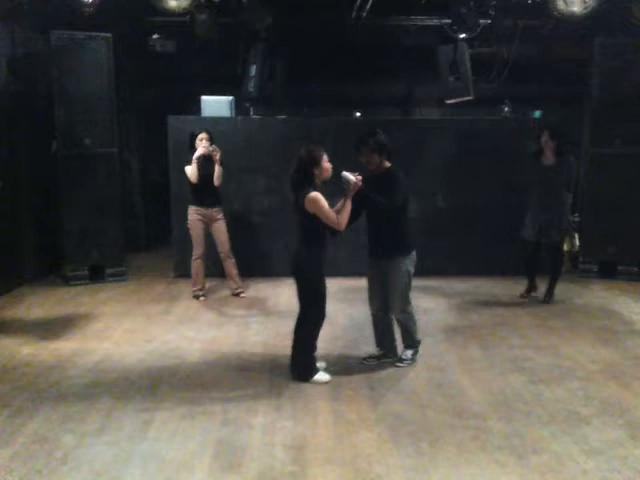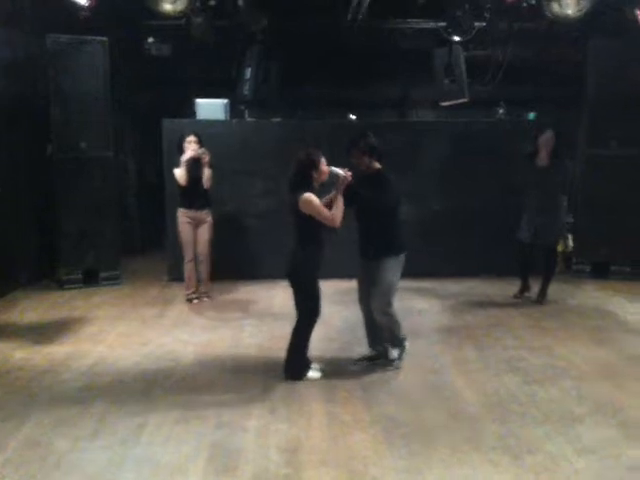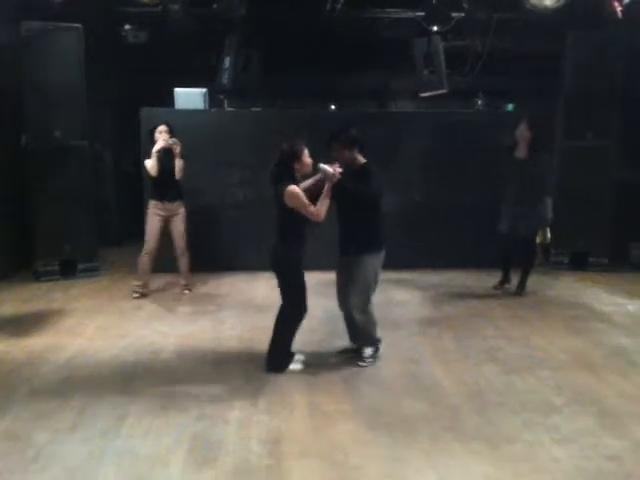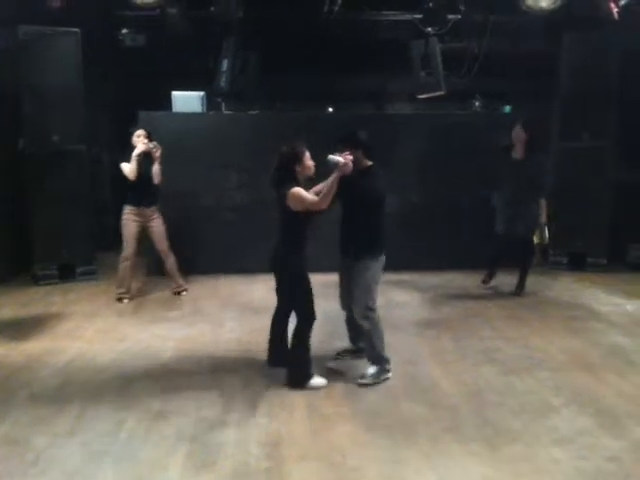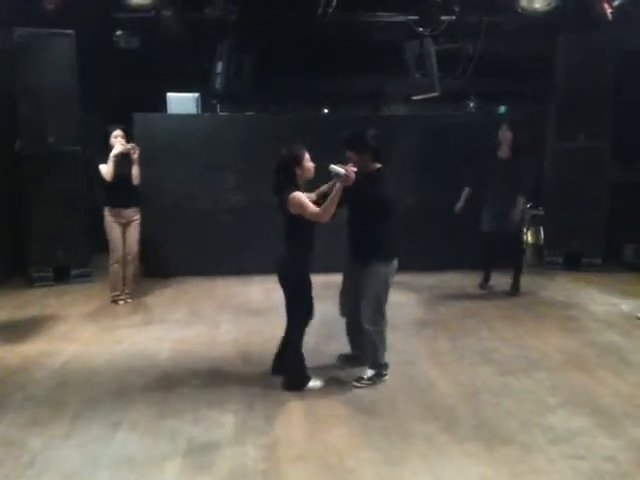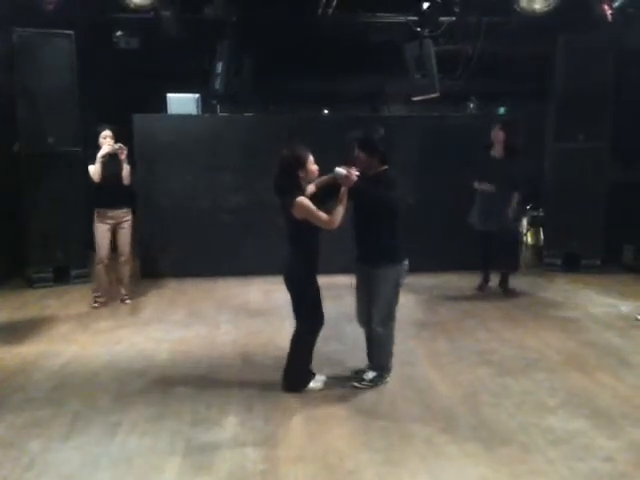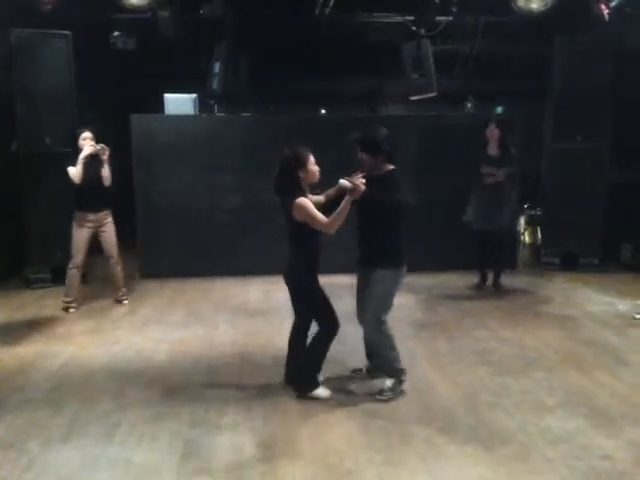
dt=0.3s
person 1, frame 1
left shoulder: (396, 180)
right shoulder: (369, 180)
left elbow: (390, 209)
right elbow: (356, 211)
left wrist: (362, 191)
left hip: (400, 253)
right hip: (376, 253)
left knee: (400, 306)
right knee: (377, 306)
left ankle: (412, 346)
right ankle: (387, 349)
person 1, frame 2
left shoulder: (385, 182)
right shoulder: (359, 181)
left elbow: (382, 207)
right elbow: (344, 207)
left wrist: (353, 188)
left hip: (390, 253)
right hip: (368, 253)
left knee: (380, 305)
right knee: (367, 305)
left ankle: (397, 344)
right ankle: (379, 350)
person 1, frame 3
left shoulder: (369, 175)
right shoulder: (345, 176)
left elbow: (367, 199)
left wrist: (339, 182)
left hip: (369, 250)
right hip: (347, 248)
left knee: (359, 301)
right knee: (345, 301)
left ankle: (372, 344)
right ankle: (358, 343)
person 1, frame 4
left shoulder: (372, 177)
right shoulder: (352, 176)
left elbow: (370, 195)
right elbow: (332, 196)
left wrist: (347, 175)
left hip: (369, 254)
right hip: (350, 251)
left knee: (364, 308)
right knee: (349, 304)
left ankle: (381, 364)
right ankle: (358, 345)
person 1, frame 5
left shoulder: (381, 181)
right shoulder: (360, 180)
left elbow: (381, 202)
right elbow: (343, 200)
left wrist: (351, 185)
left hip: (380, 260)
right hip: (358, 257)
left knee: (372, 316)
right knee: (349, 308)
left ankle: (378, 368)
right ankle: (359, 352)
person 1, frame 6
left shoulder: (388, 182)
right shoulder: (364, 179)
left elbow: (388, 204)
left wrist: (355, 186)
left hip: (389, 262)
right hip: (366, 260)
left knee: (381, 319)
right knee: (366, 318)
left ankle: (381, 370)
right ankle: (374, 364)
person 1, frame 7
left shoulder: (393, 181)
right shoulder: (369, 180)
left elbow: (395, 206)
left wrist: (363, 194)
left hip: (388, 265)
right hip: (368, 261)
left knee: (375, 320)
right knee: (366, 318)
left ankle: (396, 376)
right ankle: (376, 365)
person 2, frame 1
left shoulder: (306, 192)
right shoulder: (312, 196)
left elbow: (329, 216)
right elbow: (339, 224)
left wrist: (346, 196)
right wrist: (351, 195)
left hip: (306, 259)
right hip: (309, 262)
left knee: (308, 312)
right knee: (315, 314)
left ankle: (302, 361)
right ankle: (304, 370)
person 2, frame 2
left shoulder: (306, 195)
right shoulder: (306, 197)
left elbow: (322, 210)
right elbow: (334, 220)
left wrist: (337, 191)
right wrist: (340, 190)
left hip: (305, 262)
right hip: (304, 264)
left knee: (309, 313)
right knee: (307, 314)
left ankle: (299, 361)
right ankle: (296, 369)
person 2, frame 3
left shoulder: (289, 186)
right shoulder: (290, 190)
left elbow: (302, 188)
right elbow: (318, 215)
left wrist: (322, 176)
right wrist: (329, 185)
left hip: (286, 254)
right hip: (288, 257)
left knee: (290, 304)
right knee: (298, 307)
left ankle: (281, 353)
right ankle: (278, 360)
person 2, frame 4
left shoulder: (292, 189)
right shoulder: (293, 193)
left elbow: (313, 194)
right elbow: (321, 203)
left wrist: (335, 174)
right wrist: (338, 174)
left hip: (285, 258)
right hip: (290, 260)
left knee: (284, 307)
right knee: (306, 315)
left ankle: (278, 355)
right ankle: (301, 374)
person 2, frame 5
left shoulder: (295, 194)
right shoulder: (293, 197)
left elbow: (314, 197)
right elbow: (322, 216)
left wrist: (336, 182)
right wrist: (340, 186)
left hip: (294, 265)
right hip: (295, 267)
left knee: (300, 316)
right knee: (299, 319)
left ankle: (283, 363)
right ankle: (296, 378)
person 2, frame 6
left shoulder: (297, 194)
right shoulder: (299, 202)
left elbow: (314, 186)
right elbow: (331, 223)
left wrist: (337, 177)
right wrist: (344, 190)
left hip: (301, 269)
right hip: (301, 272)
left knee: (312, 321)
right knee: (308, 324)
left ankle: (301, 372)
right ankle: (296, 379)
person 2, frame 7
left shoulder: (300, 197)
right shoulder: (299, 203)
left elbow: (323, 199)
right elbow: (329, 226)
left wrist: (344, 186)
right wrist: (351, 197)
left hip: (299, 272)
right hip: (303, 275)
left knee: (302, 322)
right knee: (330, 324)
left ankle: (295, 373)
right ankle: (306, 382)
person 3, frame 1
left shoulder: (565, 162)
right shoulder: (535, 161)
left elbow: (569, 189)
right elbow: (531, 186)
left wrist: (565, 210)
left hip: (557, 214)
right hip: (536, 212)
left knee: (555, 252)
right knee: (530, 250)
left ankle: (551, 289)
right ankle: (531, 284)
person 3, frame 2
left shoulder: (559, 164)
right shoulder: (530, 162)
left elbow: (563, 191)
right elbow: (525, 188)
left wrist: (562, 213)
left hip: (552, 215)
right hip: (531, 214)
left knee: (549, 252)
right knee: (525, 250)
left ankle: (543, 290)
right ankle: (524, 285)
person 3, frame 3
left shoulder: (540, 158)
right shoulder: (510, 156)
left elbow: (546, 187)
right elbow: (507, 183)
left wrist: (547, 211)
right wrist: (505, 203)
left hip: (531, 209)
right hip: (510, 206)
left knee: (527, 244)
right knee: (506, 243)
left ankle: (523, 282)
right ankle: (505, 277)
person 3, frame 4
left shoulder: (535, 160)
right shoulder: (506, 157)
left elbow: (541, 188)
right elbow: (498, 184)
left wrist: (542, 212)
right wrist: (496, 204)
left hip: (526, 209)
right hip: (506, 207)
left knee: (525, 245)
right knee: (501, 242)
left ankle: (521, 282)
right ankle: (490, 272)
person 3, frame 5
left shoulder: (518, 160)
right shoulder: (491, 157)
left elbow: (522, 187)
right elbow: (476, 180)
left wrist: (519, 208)
right wrist: (462, 200)
left hip: (511, 207)
right hip: (492, 206)
left knee: (515, 245)
right knee: (489, 243)
left ankle: (516, 282)
right ankle: (486, 277)
person 3, frame 6
left shoulder: (512, 158)
right shoulder: (484, 157)
left elbow: (516, 185)
right elbow: (475, 180)
left wrist: (512, 206)
right wrist: (481, 185)
left hip: (504, 206)
right hip: (484, 205)
left knee: (507, 243)
right knee: (485, 243)
left ankle: (504, 280)
right ankle: (485, 278)
person 3, frame 7
left shoulder: (508, 155)
right shoulder: (479, 154)
left elbow: (511, 178)
right elbow: (475, 178)
left wrist: (490, 172)
right wrist: (496, 176)
left hip: (502, 202)
right hip: (482, 202)
left knee: (501, 241)
right knee: (482, 241)
left ankle: (497, 278)
right ankle: (482, 277)
person 4, frame 1
left shoulder: (215, 160)
right shoulder: (190, 161)
left elbow: (217, 182)
right elbow: (193, 179)
left wrist: (217, 161)
right wrist: (196, 158)
left hip: (216, 210)
right hip: (196, 211)
left knee: (225, 250)
right knee: (198, 252)
left ankle: (236, 287)
right ankle: (198, 290)
person 4, frame 2
left shoulder: (203, 163)
right shoulder: (179, 164)
left elbow: (207, 185)
right elbow: (182, 182)
left wrist: (206, 164)
right wrist: (184, 161)
left hip: (204, 213)
right hip: (185, 213)
left knee: (203, 254)
right knee: (189, 255)
left ankle: (204, 291)
right ankle: (191, 292)
person 4, frame 3
left shoulder: (175, 153)
right shoulder: (150, 154)
left elbow: (179, 175)
right elbow: (153, 172)
left wrist: (177, 155)
right wrist: (155, 152)
left hip: (176, 205)
right hip: (156, 205)
left knee: (181, 247)
right knee: (150, 247)
left ankle: (185, 283)
right ankle: (140, 286)
person 4, frame 4
left shoulder: (150, 158)
right shoulder: (126, 159)
left elbow: (156, 180)
right elbow: (131, 176)
left wrist: (156, 159)
right wrist: (135, 155)
left hip: (152, 211)
right hip: (132, 211)
left knee: (165, 249)
right knee: (128, 253)
left ankle: (179, 285)
right ankle: (123, 292)
person 4, frame 5
left shoulder: (129, 158)
right shoulder: (104, 159)
left elbow: (136, 181)
right elbow: (108, 177)
left wrist: (135, 160)
right wrist: (112, 156)
left hip: (133, 211)
right hip: (112, 213)
left knee: (132, 254)
right knee: (117, 255)
left ankle: (127, 292)
right ankle: (116, 294)
person 4, frame 6
left shoulder: (120, 159)
right shoulder: (94, 160)
left elbow: (127, 181)
right elbow: (96, 178)
left wrist: (124, 161)
right wrist: (100, 156)
left hip: (124, 212)
right hip: (103, 214)
left knee: (125, 255)
right knee: (102, 256)
left ankle: (125, 293)
right ankle: (99, 296)
person 4, frame 7
left shoulder: (99, 161)
right shoulder: (74, 162)
left elbow: (107, 183)
right elbow: (77, 179)
left wrist: (105, 162)
right wrist: (82, 158)
left hip: (104, 215)
right hip: (82, 217)
left knee: (114, 255)
right knee: (77, 261)
left ankle: (121, 293)
right ankle: (70, 301)
